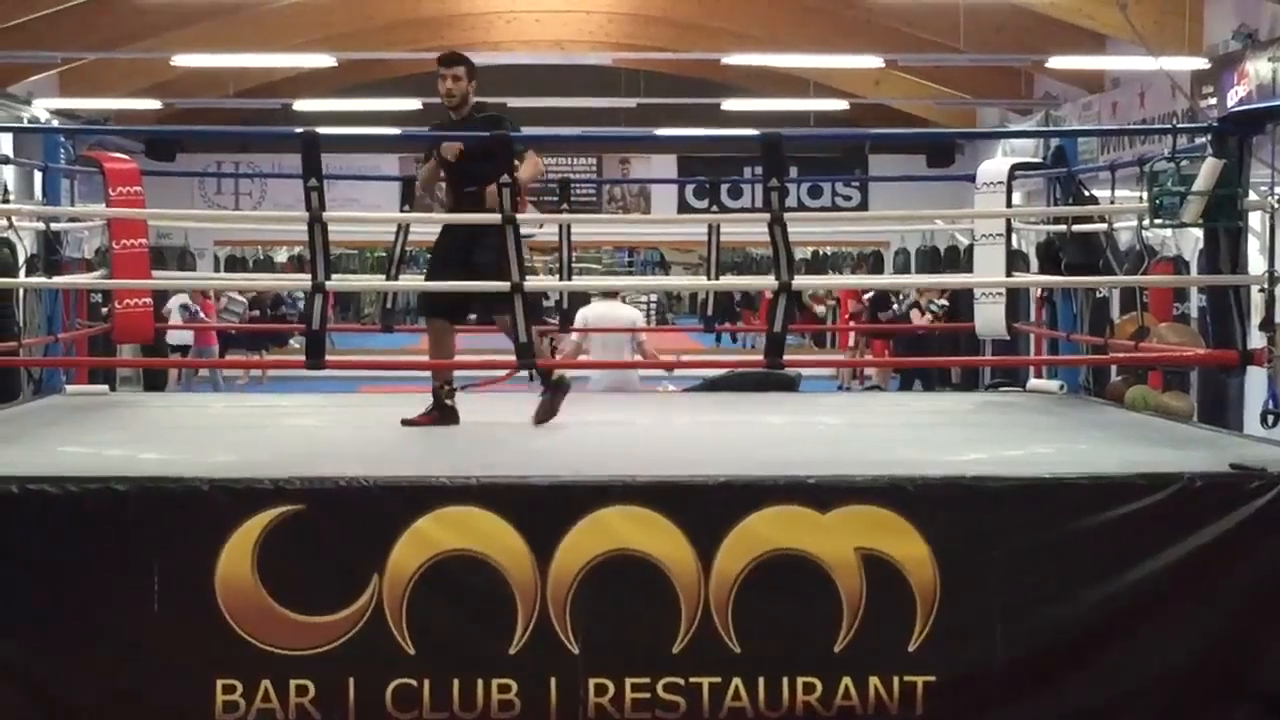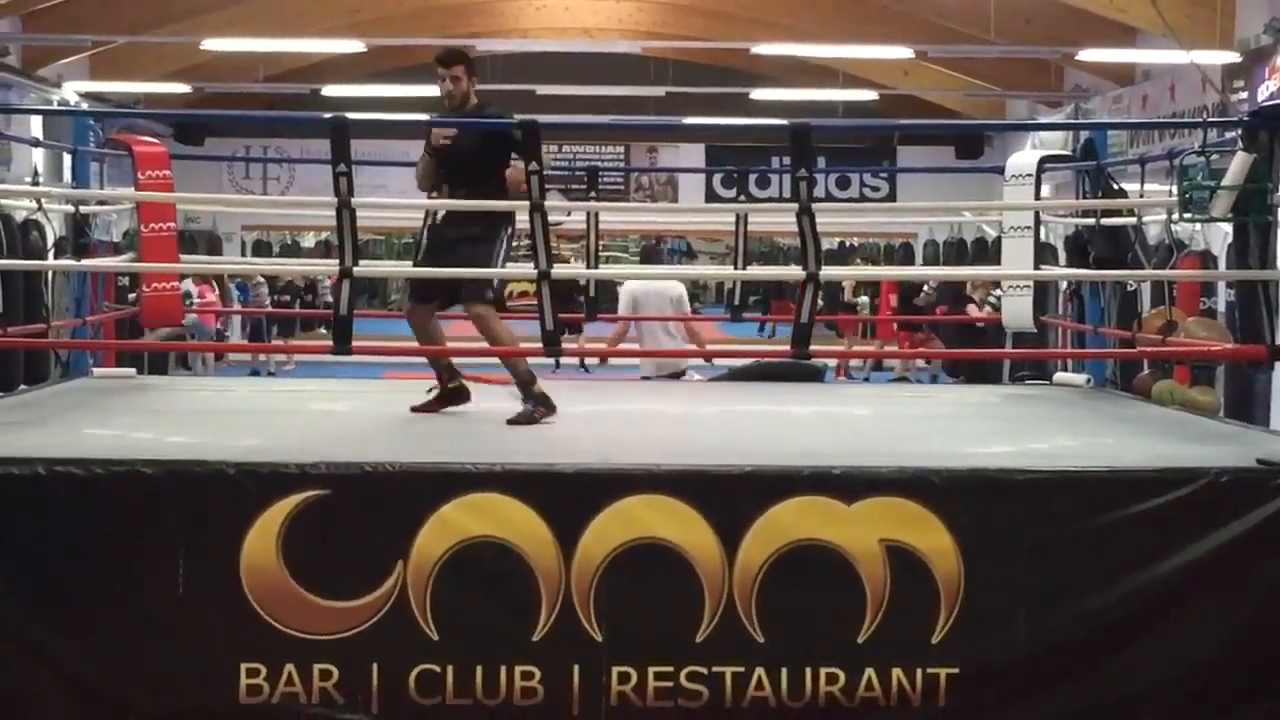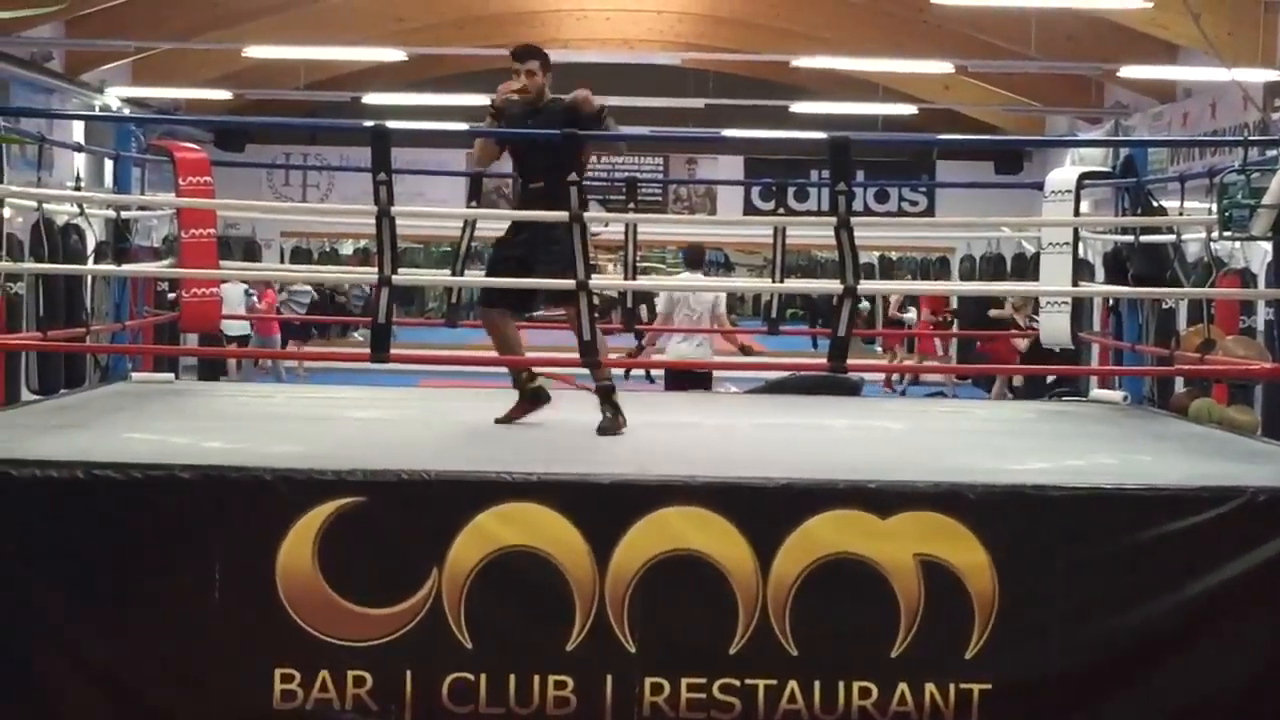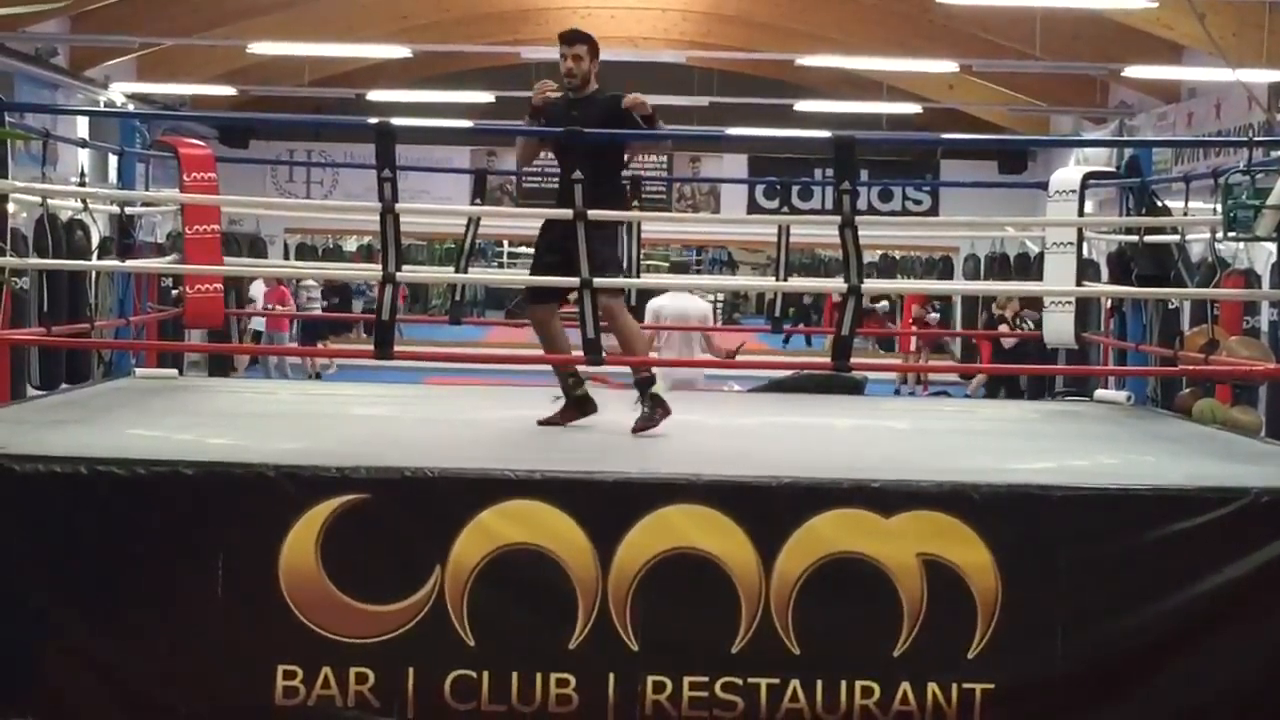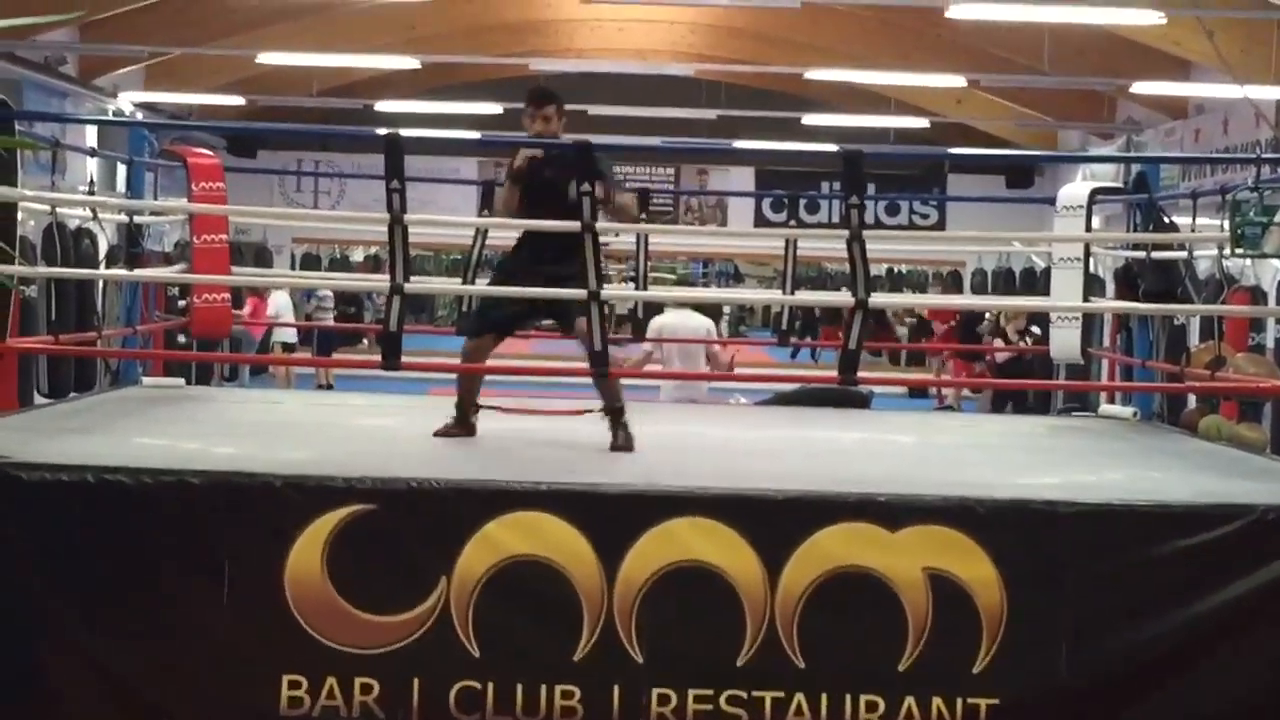
dt=1s
person 1, frame 1
left shoulder: (493, 122)
right shoulder: (439, 130)
left elbow: (534, 166)
right elbow: (423, 188)
right wrist: (439, 159)
left hip: (493, 227)
right hip: (455, 228)
left knee: (503, 314)
right knee: (438, 316)
left ankle: (552, 381)
right ankle: (443, 403)
person 1, frame 2
left shoulder: (493, 121)
right shoulder: (440, 124)
right elbow: (425, 183)
left wrist: (523, 170)
right wrist: (430, 150)
left hip: (489, 225)
right hip: (451, 224)
left knee: (479, 309)
right knee: (417, 306)
left ankle: (535, 396)
right ankle: (451, 385)
person 1, frame 3
left shoulder: (569, 111)
right shoulder: (512, 117)
right elbow: (480, 160)
left wrist: (595, 110)
right wrist: (496, 112)
left hip: (563, 225)
right hip: (526, 223)
left knee: (571, 309)
right knee: (494, 311)
left ankle: (609, 402)
right ankle: (529, 390)
person 1, frame 4
left shoulder: (612, 104)
right shoulder: (554, 107)
left elbow: (659, 148)
right elbow: (523, 158)
left wrist: (647, 116)
right wrist: (534, 112)
left hip: (603, 216)
right hip: (563, 215)
left knee: (608, 302)
right knee: (540, 307)
left ankle: (651, 397)
right ankle: (577, 397)
person 1, frame 5
right shoulder: (523, 160)
left elbow: (627, 209)
right elbow: (504, 214)
left wrist: (609, 194)
right wrist: (515, 175)
left hip: (574, 265)
right hip: (526, 263)
left knee: (589, 331)
right knee: (476, 342)
left ankle: (618, 422)
right ankle: (465, 417)
